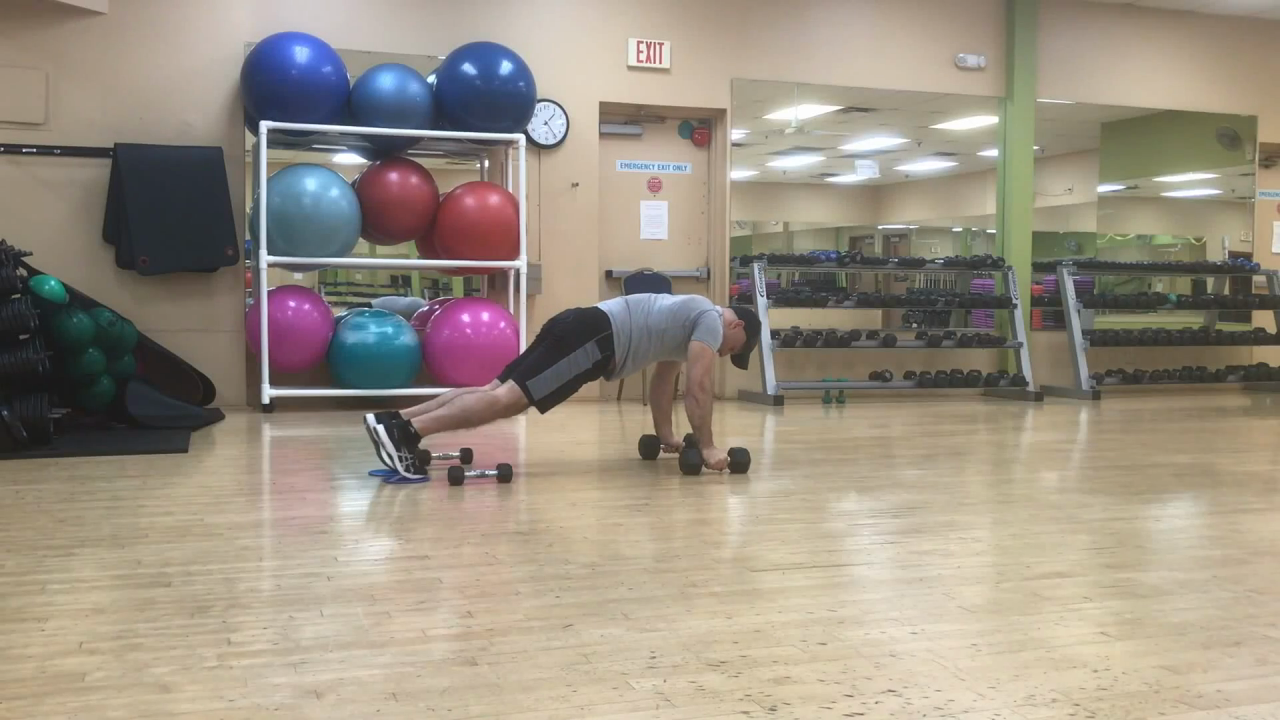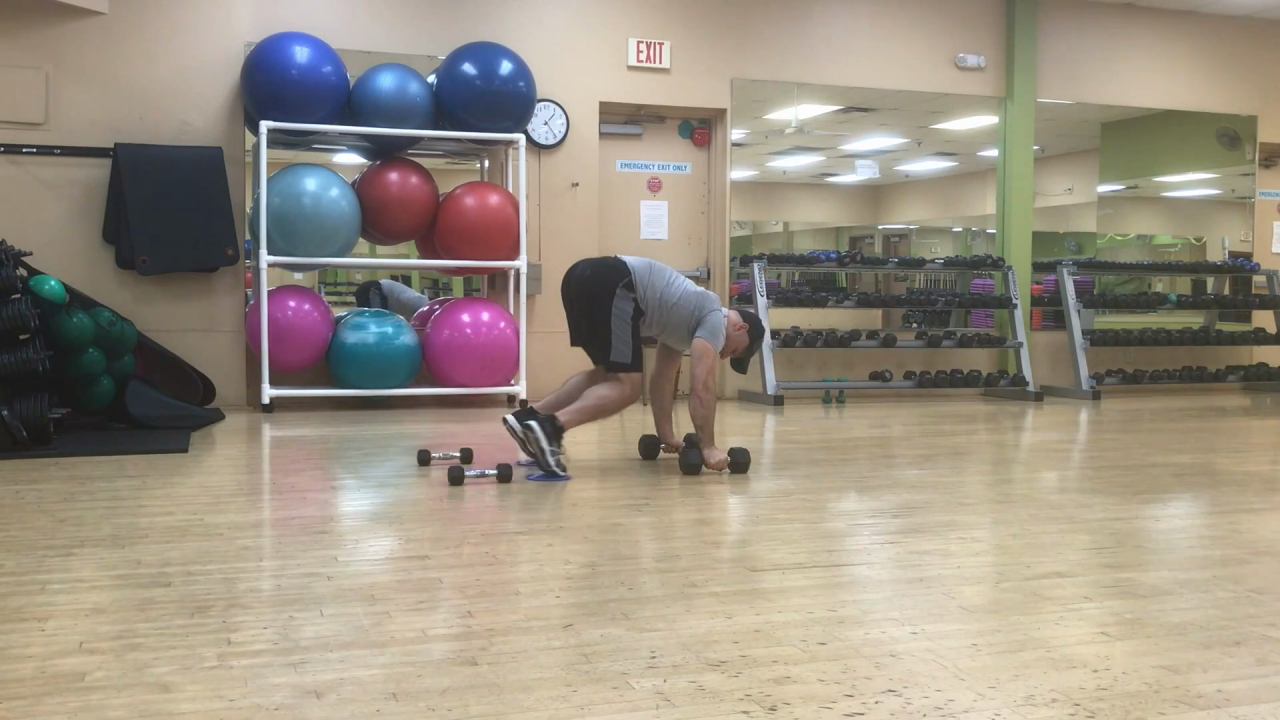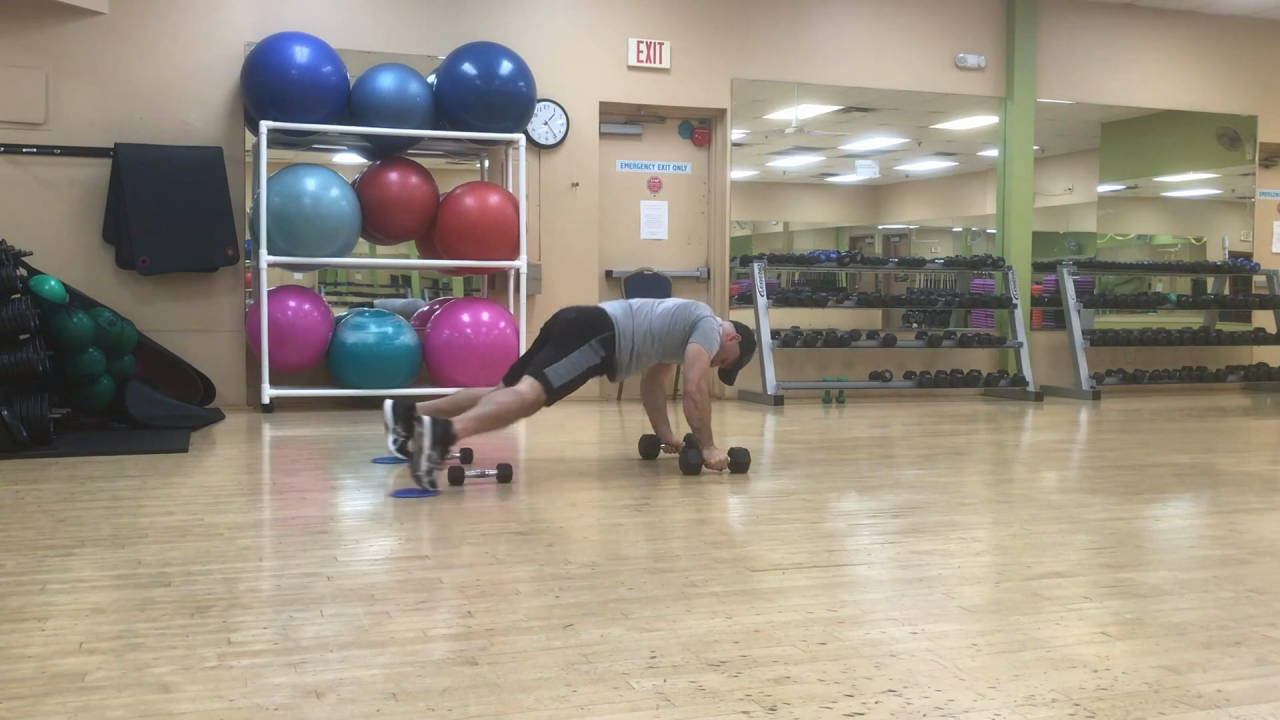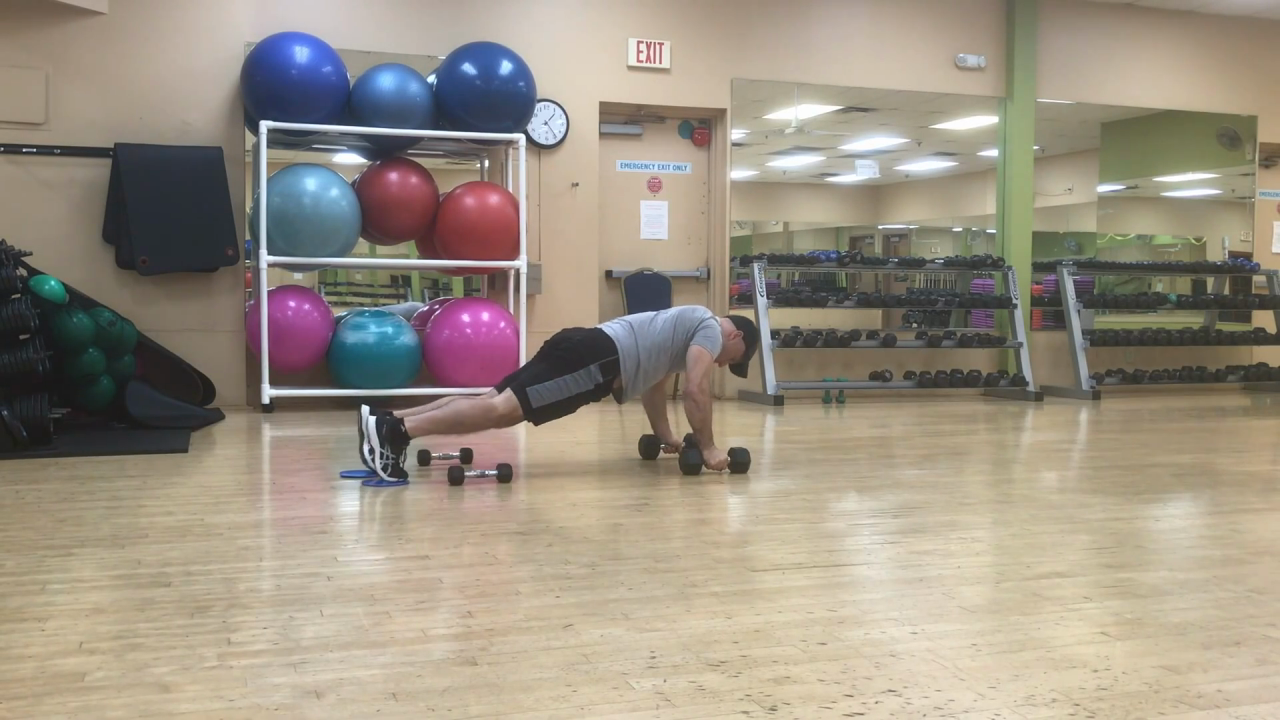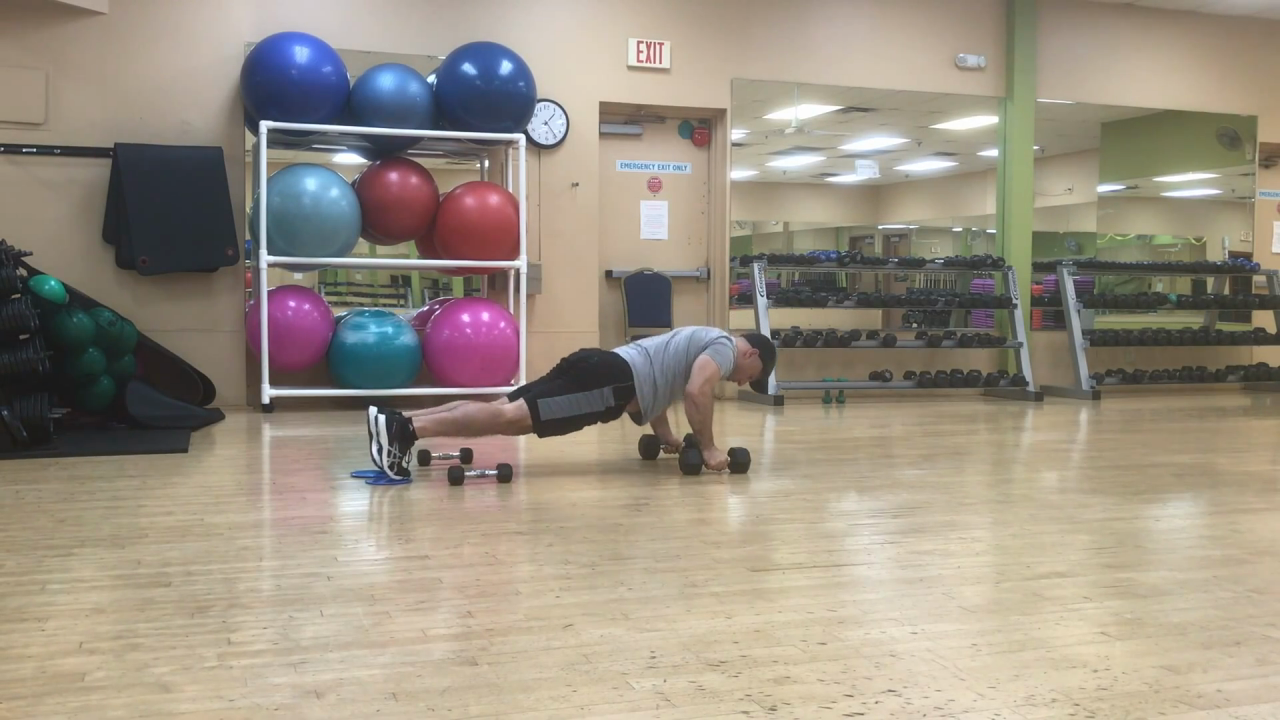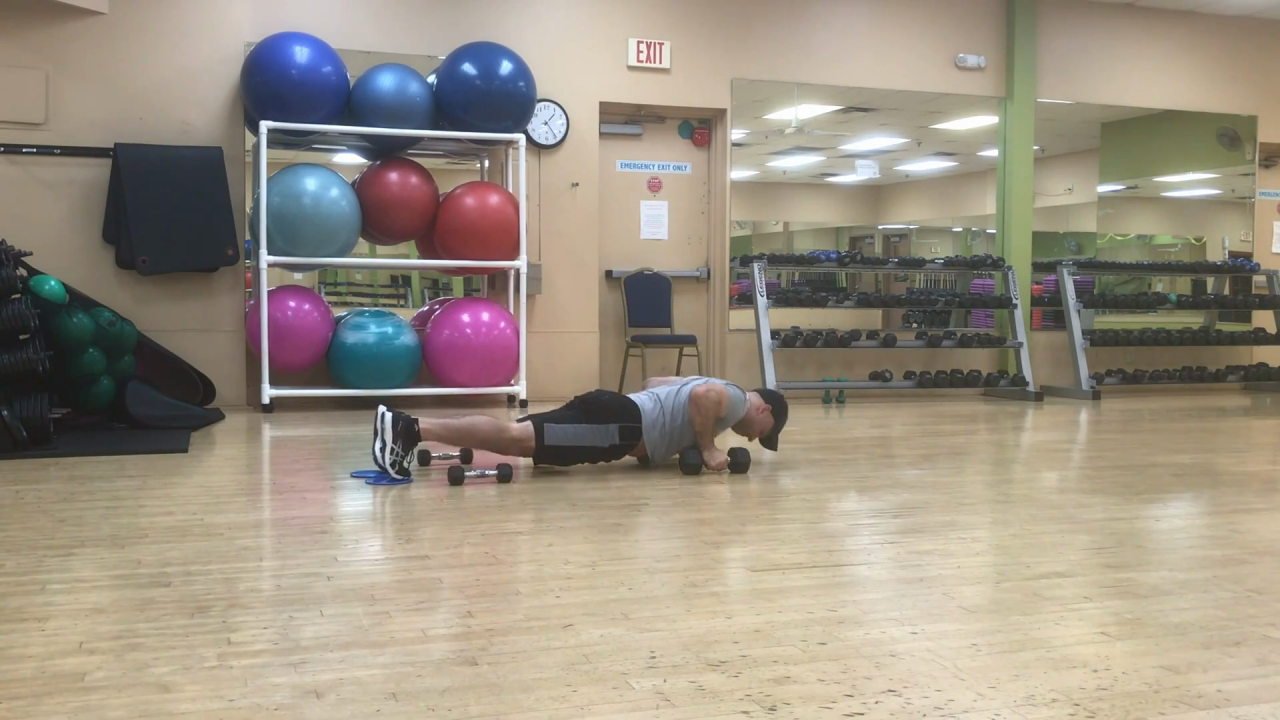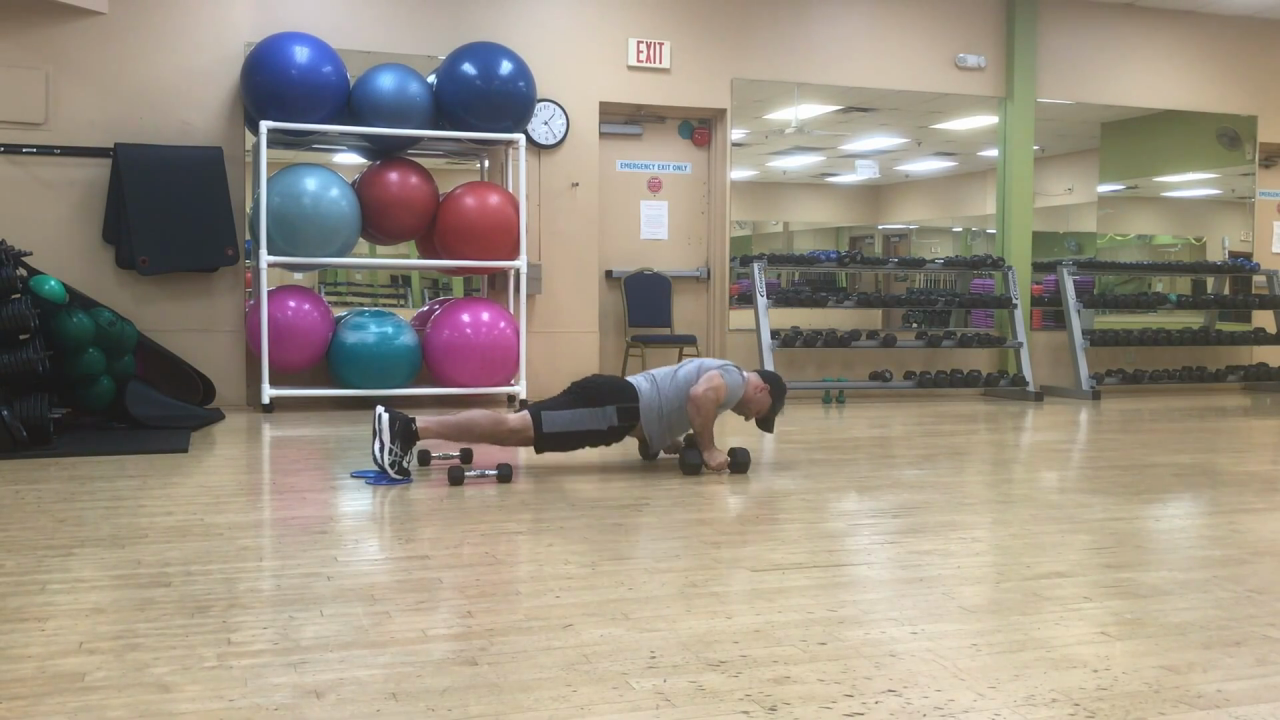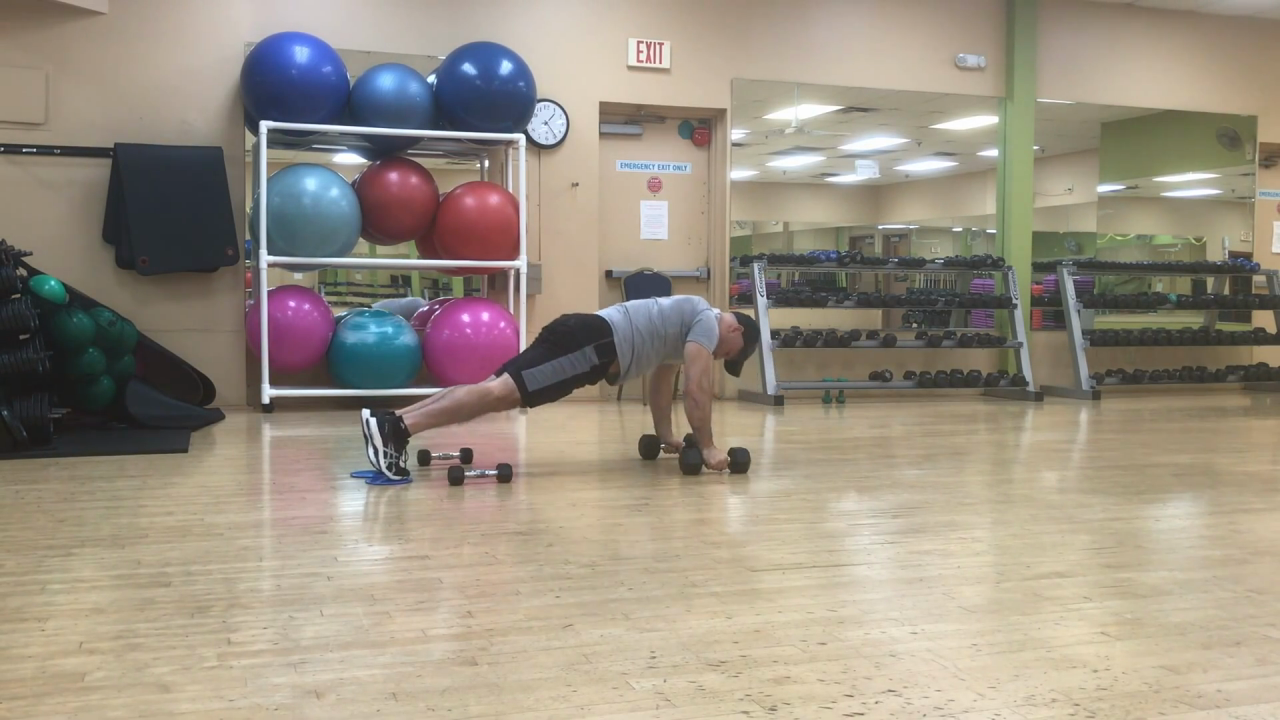
dt=0.5s
person 1, frame 1
left shoulder: (689, 324)
right shoulder: (711, 321)
left elbow: (662, 381)
right elbow: (698, 388)
left wrist: (666, 437)
right wrist: (707, 447)
left hip: (586, 333)
right hip: (593, 338)
left knee: (495, 390)
right knee: (507, 398)
left ankle: (394, 421)
right ankle: (406, 431)
person 1, frame 2
left shoulder: (691, 320)
right shoulder: (713, 321)
left elbow: (662, 377)
right elbow: (701, 386)
left wrist: (666, 437)
right wrist: (708, 448)
left hip: (587, 278)
right hip: (611, 284)
left knee: (609, 375)
right knee: (627, 386)
left ankle: (530, 417)
right ankle: (551, 425)
person 1, frame 3
left shoulder: (688, 324)
right shoulder: (708, 327)
left elbow: (652, 382)
right elbow: (694, 390)
left wrist: (666, 436)
right wrist: (707, 447)
left hip: (582, 325)
right hip: (598, 334)
left knee: (507, 392)
right knee: (529, 394)
left ankle: (408, 413)
right ankle: (445, 432)
person 1, frame 4
left shoulder: (689, 325)
right shoulder: (710, 330)
left elbow: (653, 382)
right elbow: (696, 391)
left wrist: (666, 437)
right wrist: (708, 448)
left hip: (587, 347)
right hip: (599, 360)
left knee: (492, 400)
right knee: (504, 409)
left ankle: (388, 420)
right ankle: (397, 430)
person 1, frame 5
left shoulder: (705, 341)
right shoulder: (724, 348)
right elbow: (695, 392)
left wrist: (665, 435)
right wrist: (707, 448)
left hip: (603, 369)
right hip: (613, 382)
left knee: (504, 409)
right knee: (512, 418)
left ankle: (399, 421)
right ankle: (406, 429)
person 1, frame 6
left shoulder: (719, 392)
right shoulder: (737, 399)
left elbow: (654, 381)
right elbow: (702, 397)
left wrist: (670, 437)
right wrist: (707, 449)
left hip: (619, 413)
right hip: (622, 426)
left knee: (516, 433)
right knee: (518, 437)
left ankle: (406, 425)
right ankle: (412, 429)
person 1, frame 7
left shoulder: (715, 372)
right shoulder: (733, 378)
right elbow: (699, 397)
left wrist: (667, 436)
right wrist: (708, 449)
left hip: (618, 400)
right hip: (619, 407)
left knee: (513, 425)
right knee: (516, 428)
left ankle: (403, 423)
right ankle: (410, 427)
person 1, frame 8
left shoulder: (689, 323)
right shoulder: (708, 323)
left elbow: (661, 377)
right elbow: (696, 388)
left wrist: (666, 436)
right wrist: (707, 446)
left hip: (592, 340)
right hip: (596, 344)
left knee: (496, 390)
right knee: (500, 393)
left ankle: (392, 421)
right ankle: (398, 428)
